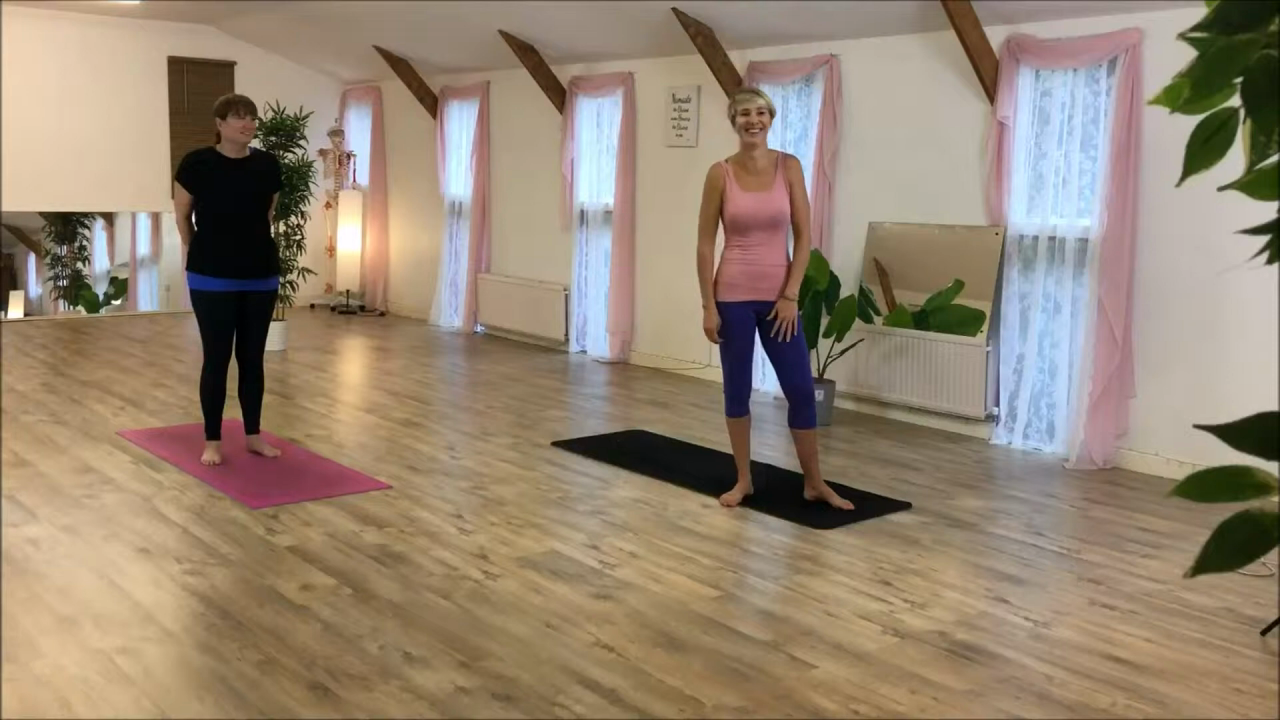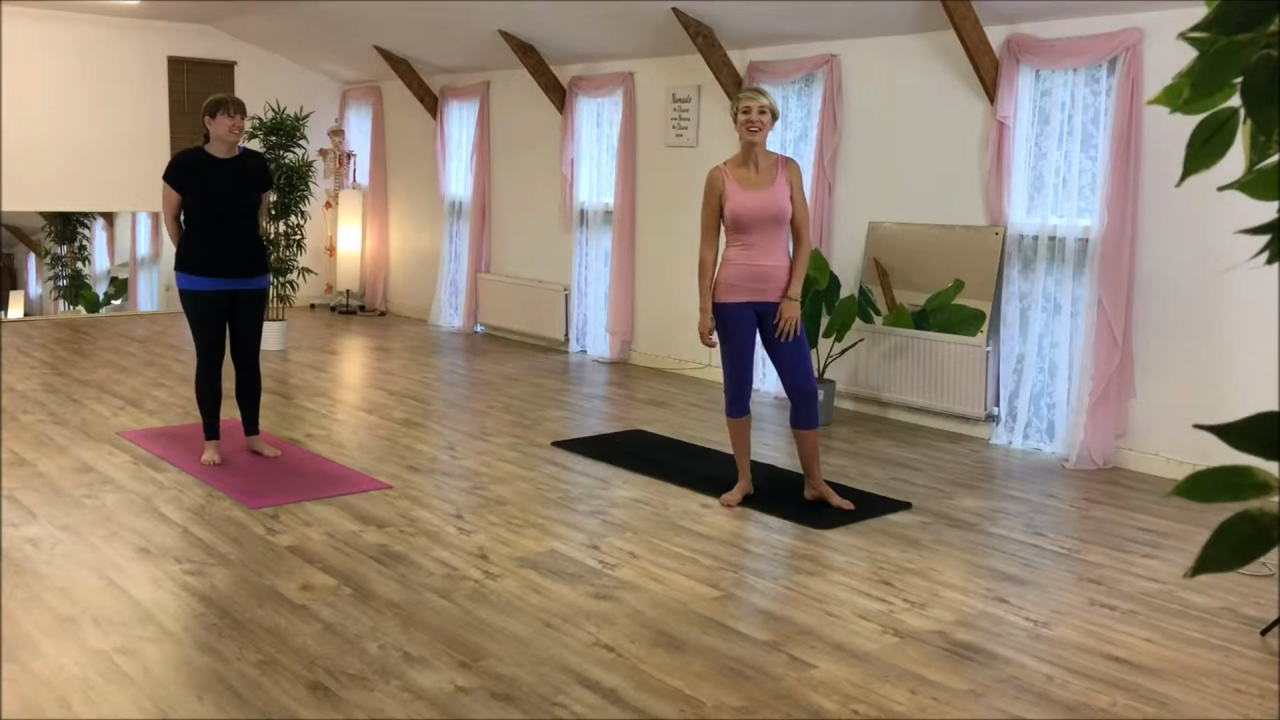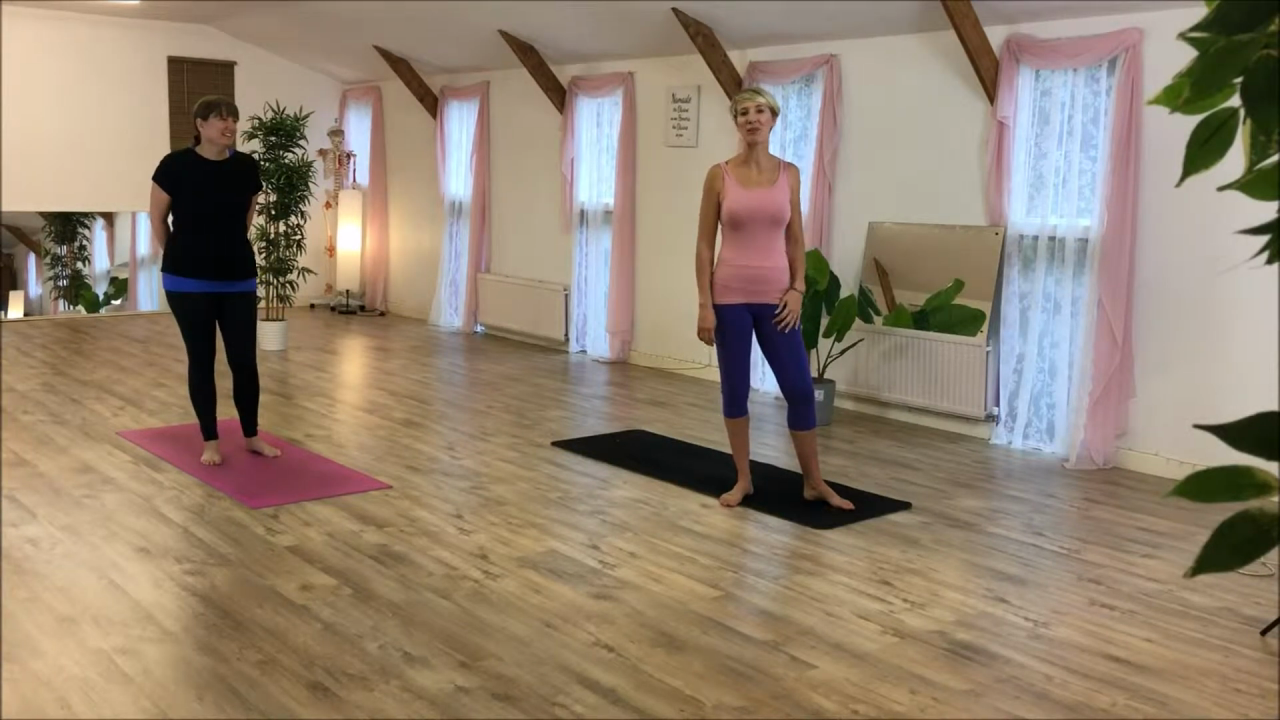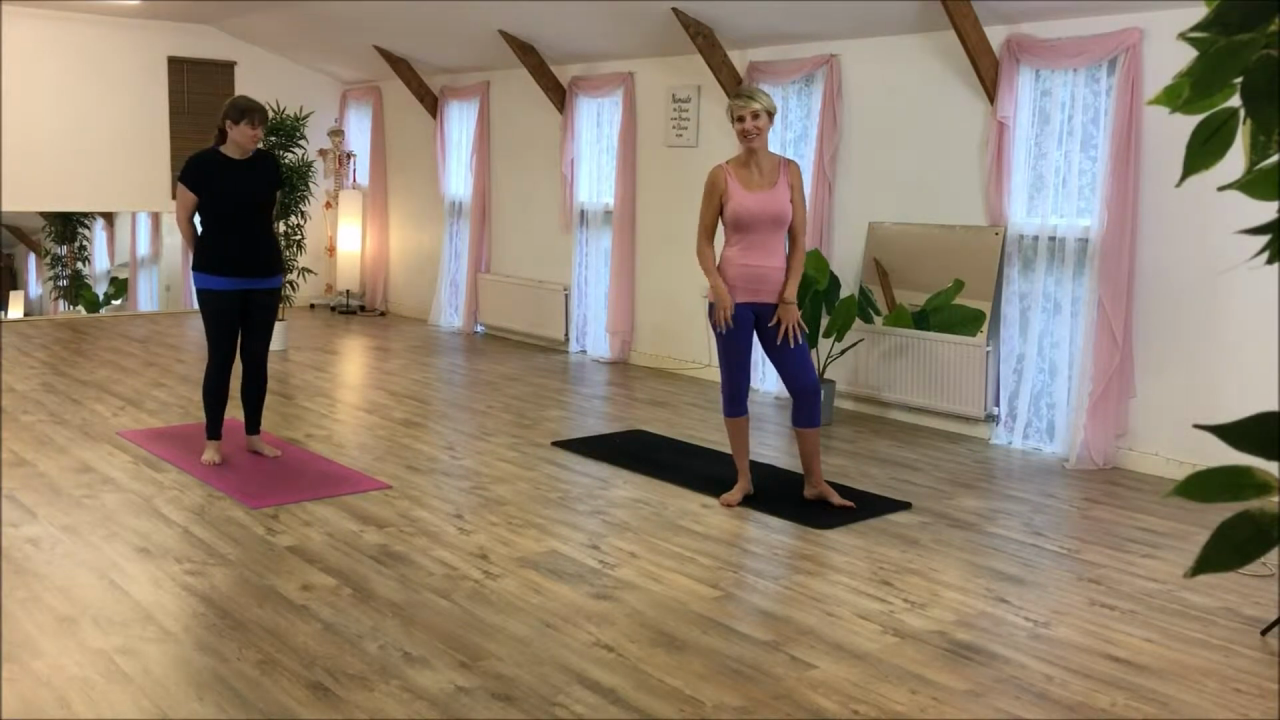
dt=1s
person 1, frame 1
left shoulder: (789, 167)
right shoulder: (720, 174)
left elbow: (803, 237)
right elbow: (705, 244)
left wrist: (790, 295)
right wrist: (709, 305)
left hip: (777, 295)
right hip: (733, 294)
left knee: (801, 389)
right knee: (737, 389)
left ankle: (815, 483)
right ankle: (743, 480)
person 1, frame 2
left shoulder: (788, 170)
right shoulder: (719, 177)
left elbow: (802, 240)
right elbow: (708, 246)
left wrist: (793, 296)
right wrist: (705, 307)
left hip: (779, 296)
right hip: (734, 296)
left knee: (804, 390)
right knee: (738, 389)
left ankle: (815, 482)
right ankle: (743, 479)
person 1, frame 3
left shoulder: (789, 173)
right shoulder: (719, 175)
left elbow: (794, 240)
right elbow: (704, 245)
left wrist: (798, 288)
right wrist: (704, 304)
left hip: (775, 296)
right hip: (730, 295)
left knee: (799, 389)
right knee: (735, 390)
left ankle: (814, 482)
right ankle: (742, 478)
person 1, frame 4
left shoulder: (790, 171)
right shoulder: (721, 176)
left elbow: (798, 242)
right elbow: (704, 242)
left wrist: (789, 298)
right wrist: (717, 284)
left hip: (775, 296)
right hip: (733, 295)
left knee: (805, 387)
right knee: (735, 388)
left ankle: (815, 482)
right ankle: (742, 479)
person 2, frame 1
left shoulder: (268, 165)
right shoulder: (196, 164)
right elbow: (182, 217)
right wrist: (203, 255)
left hip: (261, 277)
right hip: (212, 280)
left knee: (252, 358)
right knee: (217, 358)
left ankle: (253, 435)
right ankle: (212, 441)
person 2, frame 2
left shoulder: (257, 165)
right shoulder: (185, 164)
right elbow: (171, 218)
right wrist: (193, 255)
left hip: (251, 277)
right hip: (201, 281)
left knee: (248, 358)
right knee: (210, 358)
left ankle: (253, 436)
right ankle: (211, 441)
person 2, frame 3
left shoulder: (246, 167)
right shoulder: (175, 165)
right elbow: (157, 219)
right wrist: (180, 258)
left hip: (238, 279)
right hip: (188, 283)
left knee: (244, 360)
right knee: (201, 359)
left ankle: (252, 436)
right ankle: (210, 441)
person 2, frame 4
left shoulder: (268, 164)
right shoulder: (201, 165)
right elbow: (183, 218)
right wrist: (205, 256)
left hip: (266, 277)
right hip: (218, 280)
left knee: (257, 357)
right knee: (221, 357)
left ankle: (254, 436)
right ankle: (212, 441)
